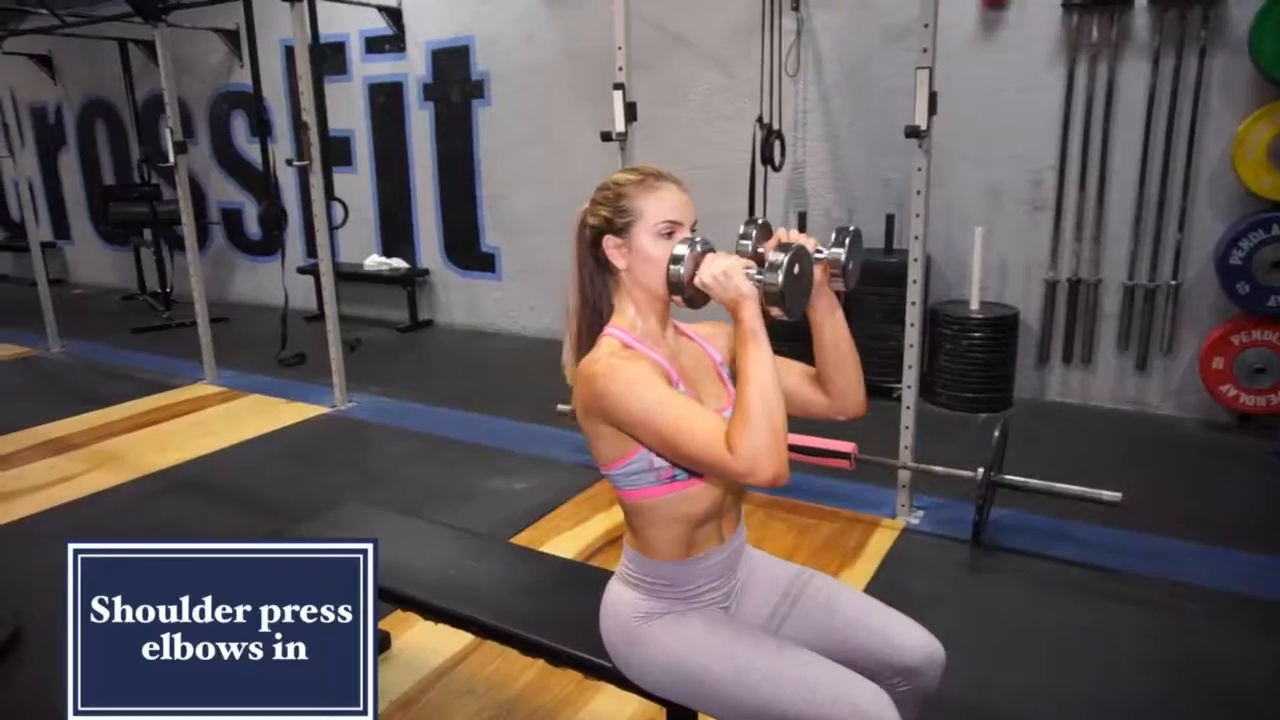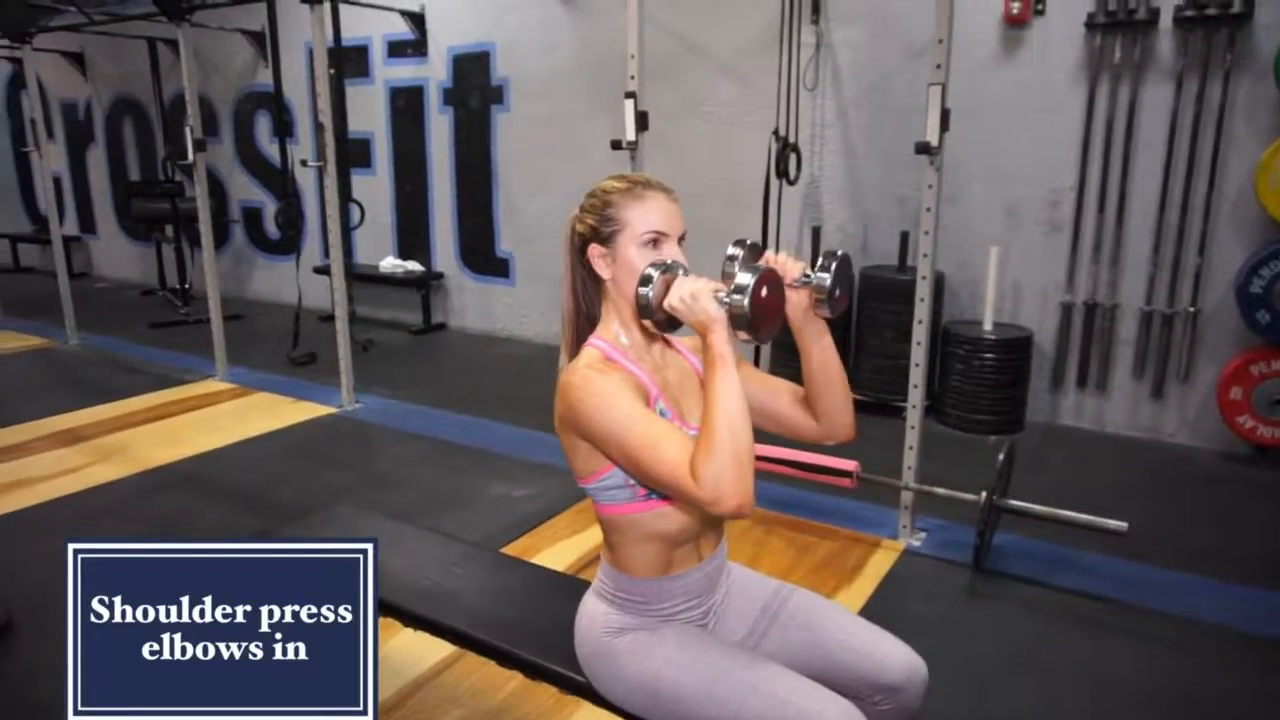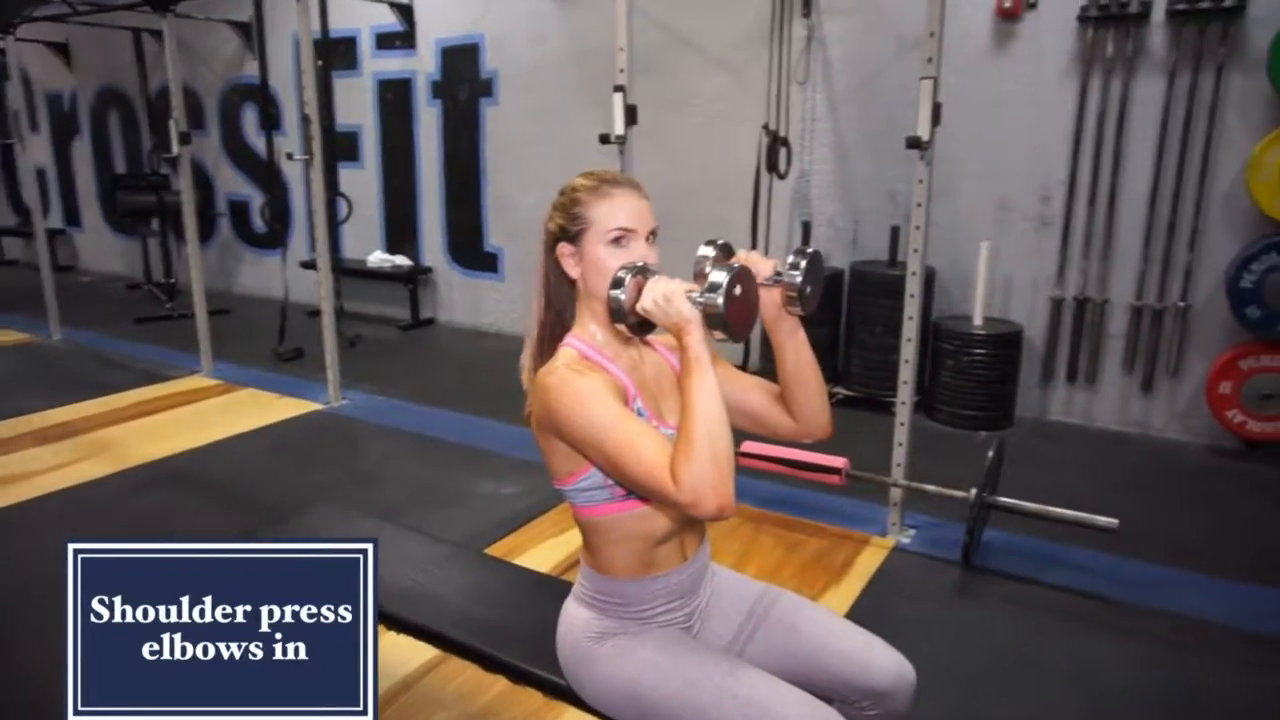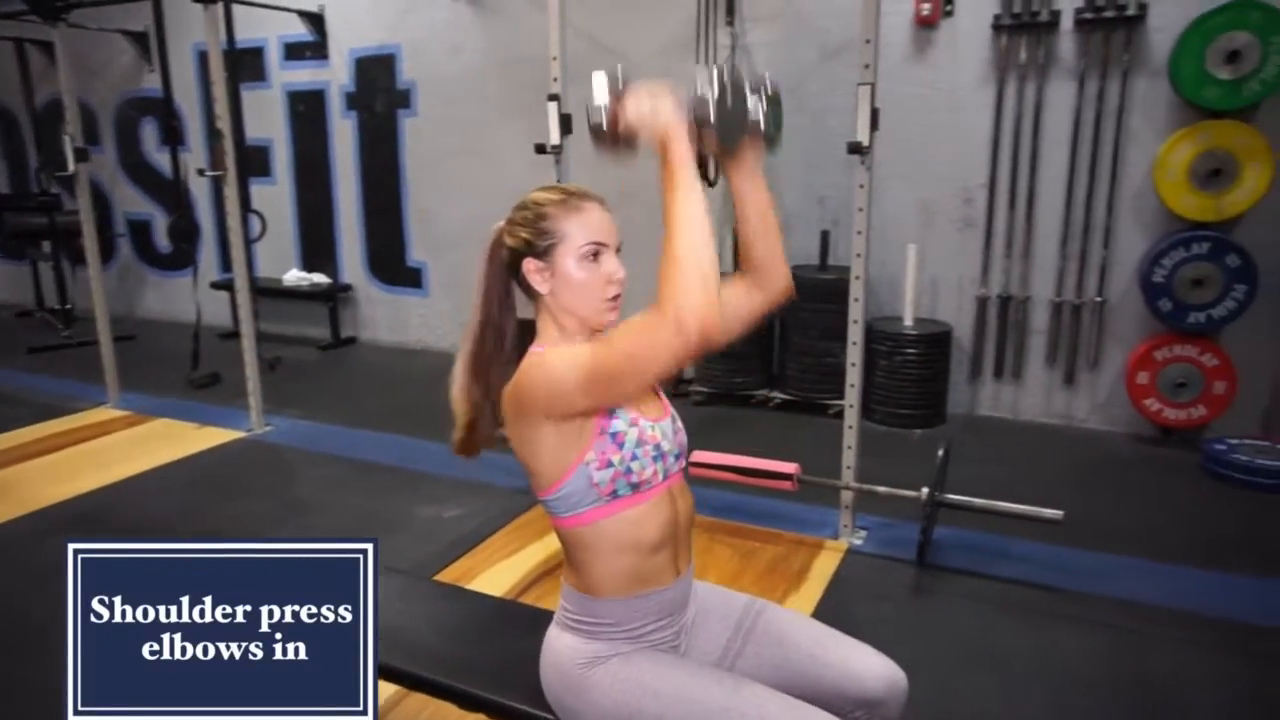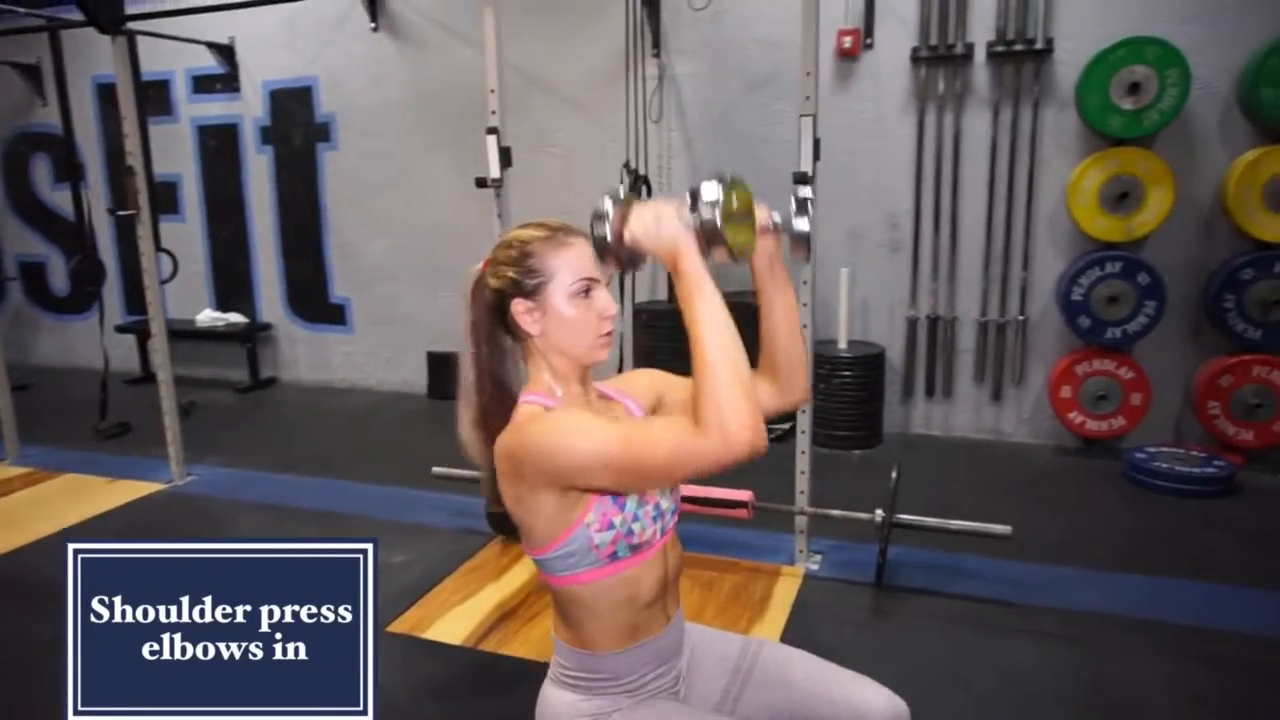
dt=0.7s
person 1, frame 1
left shoulder: (708, 341)
right shoulder: (609, 370)
left elbow: (844, 401)
right elbow: (761, 465)
left wrist: (817, 294)
right wrist: (747, 312)
left hip: (738, 575)
right hip: (662, 613)
left knee: (917, 661)
person 1, frame 2
left shoulder: (691, 355)
right shoulder: (590, 383)
left elbow: (833, 425)
right elbow: (727, 493)
left wrist: (804, 318)
right wrist: (717, 337)
left hip: (719, 592)
right hip: (640, 629)
person 1, frame 3
left shoulder: (667, 352)
right shoulder: (566, 382)
left elbow: (809, 423)
right elbow: (707, 495)
left wrist: (777, 317)
right wrist: (693, 336)
left hip: (704, 594)
right hip: (622, 633)
person 1, frame 4
left shoulder: (626, 363)
right shoulder: (538, 384)
left elbow: (768, 286)
right elbow: (691, 321)
left wrist: (742, 162)
right wrist: (675, 154)
left hip: (688, 614)
right hip: (609, 655)
person 1, frame 5
left shoulder: (630, 394)
right shoulder: (536, 441)
left elbow: (783, 388)
right elbow: (733, 437)
left wrist: (766, 259)
right wrist: (683, 258)
left hip: (681, 656)
